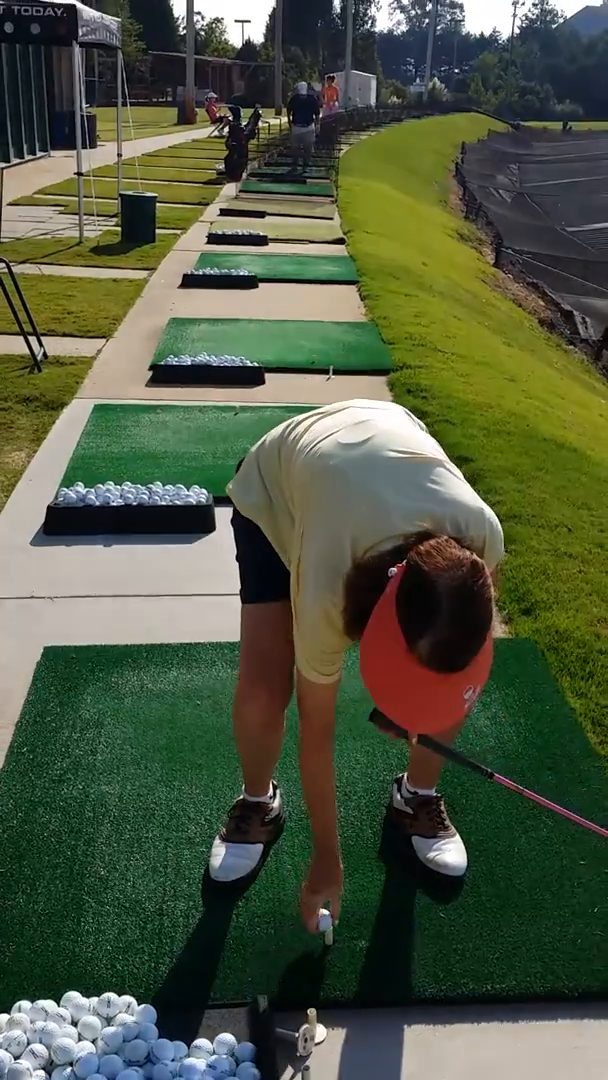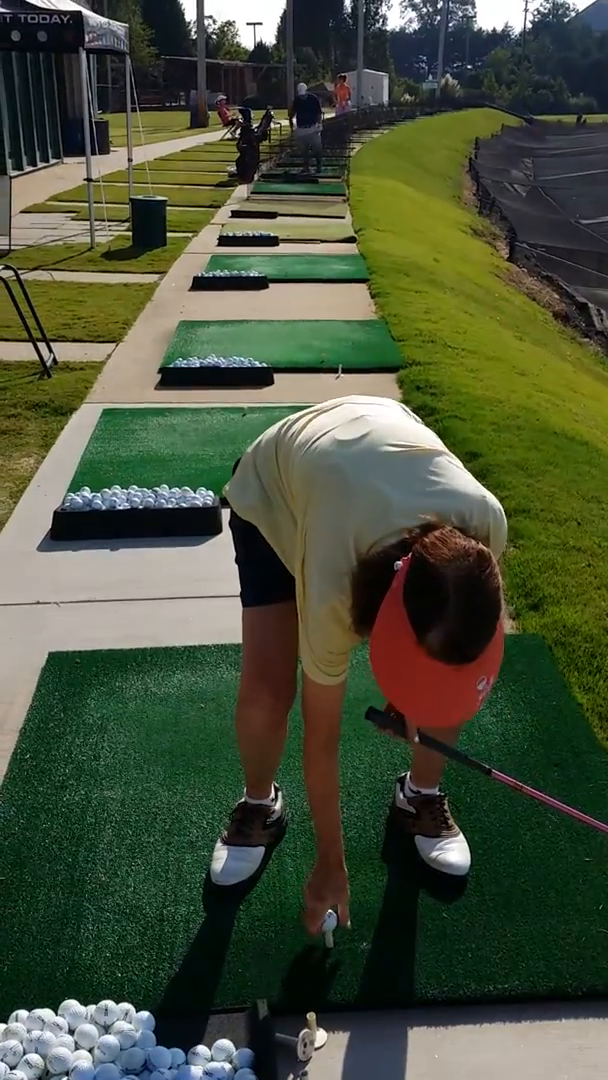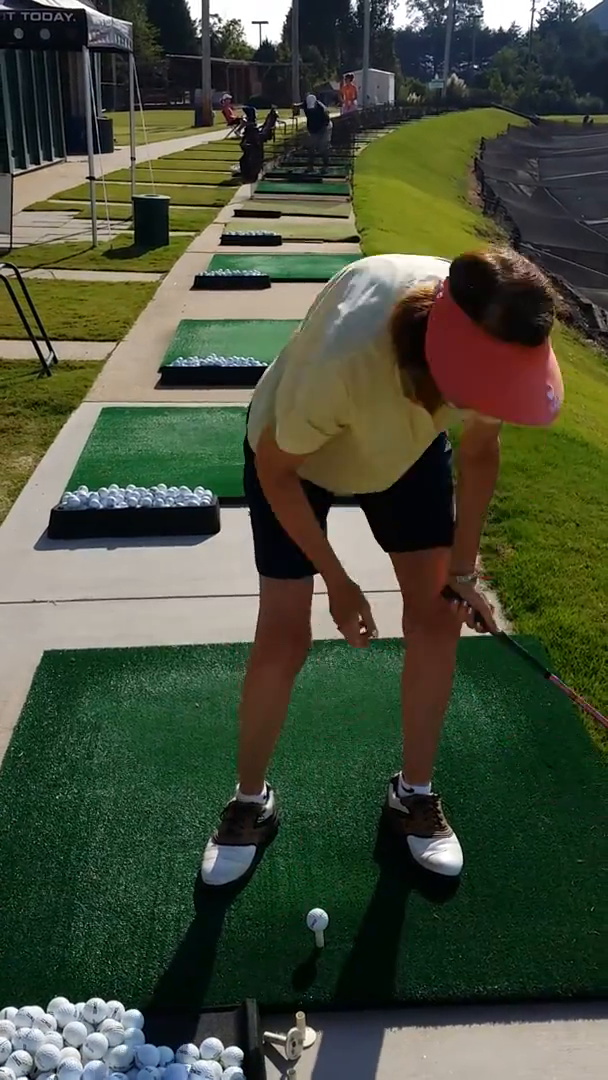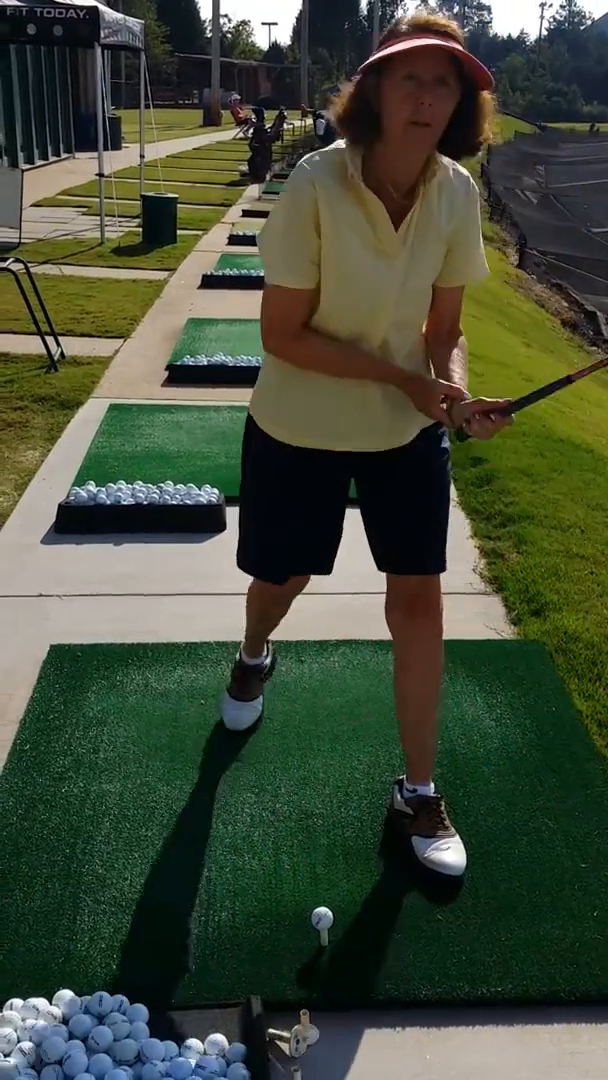
dt=0.7s
person 1, frame 1
left shoulder: (481, 533)
right shoulder: (325, 593)
right elbow: (317, 733)
left wrist: (425, 673)
right wrist: (326, 859)
right hip: (275, 487)
left knee: (450, 672)
right knee: (262, 686)
left ankle: (418, 798)
right ankle: (257, 804)
person 1, frame 2
left shoulder: (485, 522)
right shoulder: (333, 592)
right elbow: (322, 736)
left wrist: (411, 689)
right wrist: (331, 864)
right hip: (272, 490)
left knee: (454, 667)
right knee: (266, 690)
left ankle: (421, 796)
right ankle: (259, 806)
person 1, frame 3
left shoulder: (501, 354)
right shoulder: (346, 356)
left elbow: (481, 454)
right elbow: (277, 470)
left wrist: (462, 573)
right wrist: (338, 583)
left hip: (410, 441)
right hip: (294, 443)
left knee: (435, 615)
right knee: (283, 636)
left ankle: (413, 793)
right ankle: (251, 802)
person 1, frame 4
left shoulder: (456, 192)
right shoulder: (316, 184)
left elbow: (444, 327)
right elbow: (283, 335)
left wrist: (457, 389)
right wrist: (403, 375)
left hip: (408, 431)
right hip: (297, 430)
left knee: (419, 603)
right knee: (279, 576)
left ankle: (417, 790)
right ankle: (254, 654)
